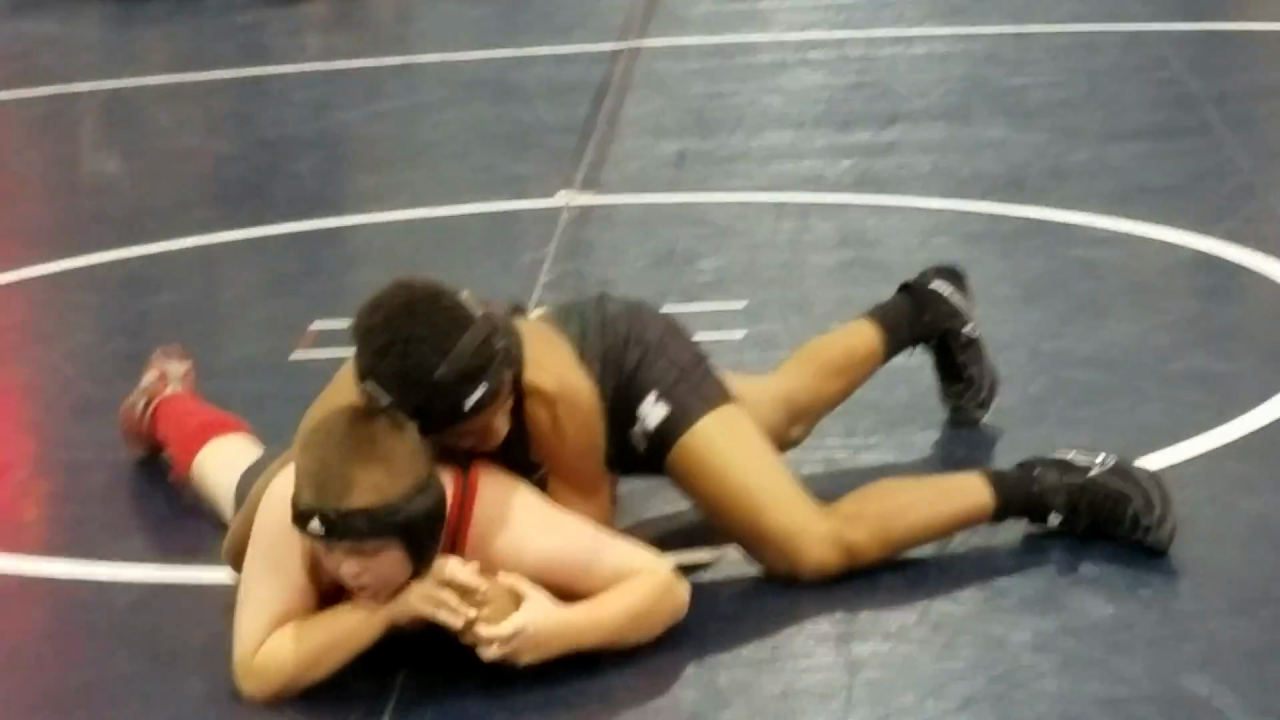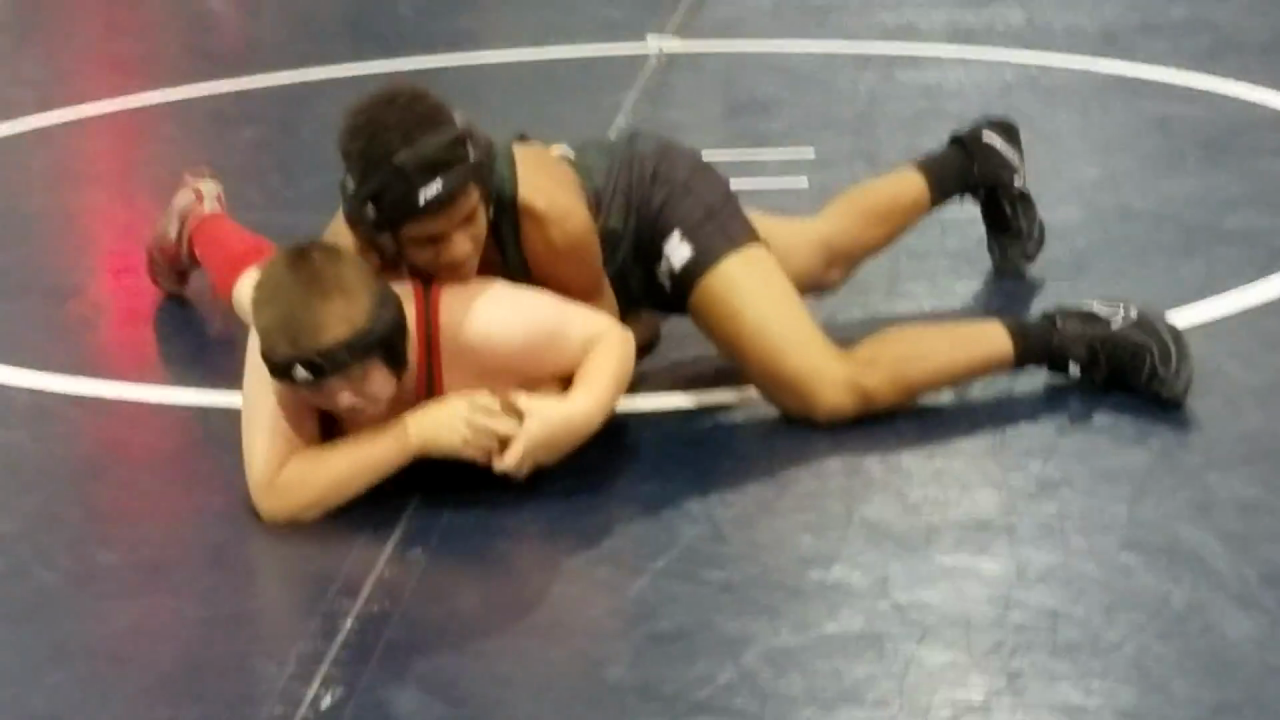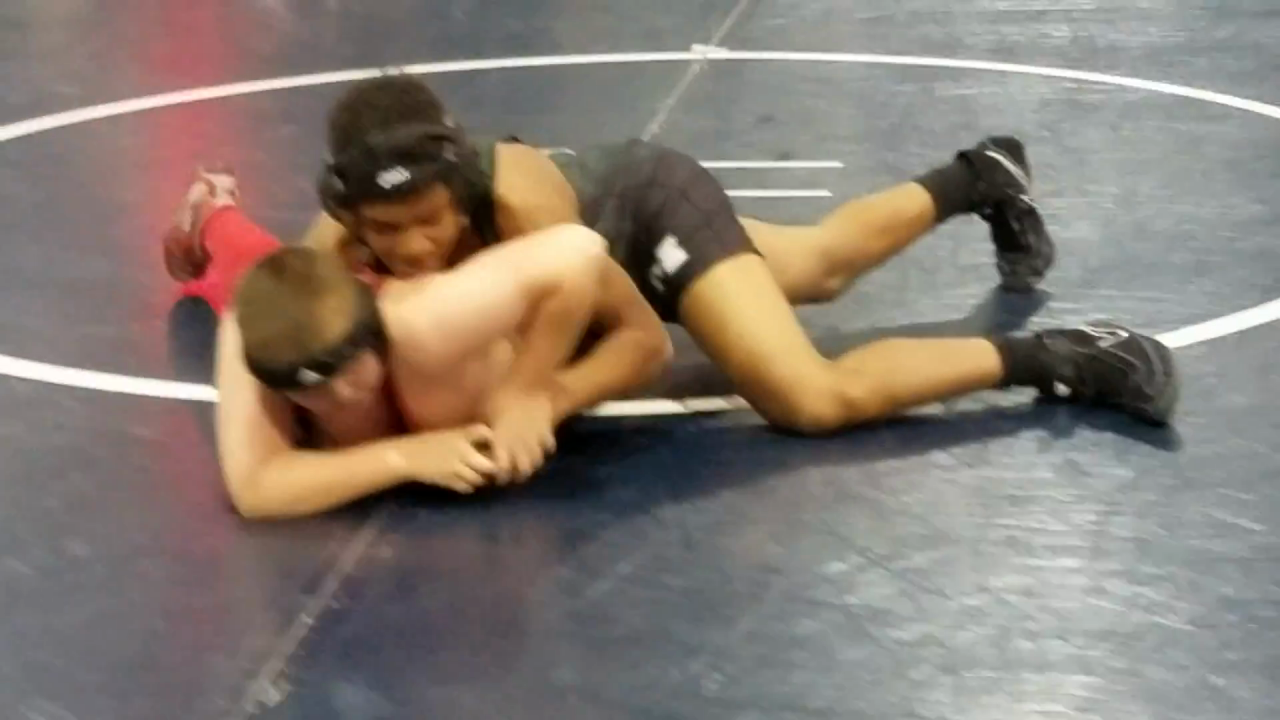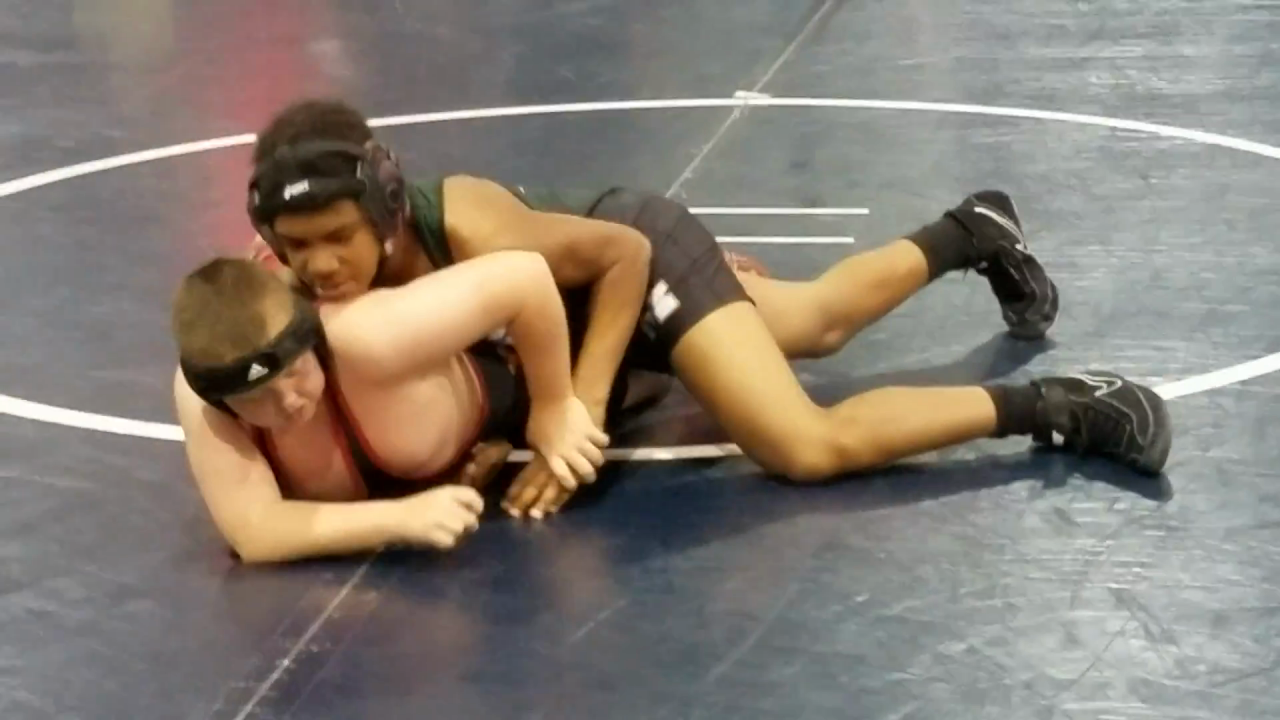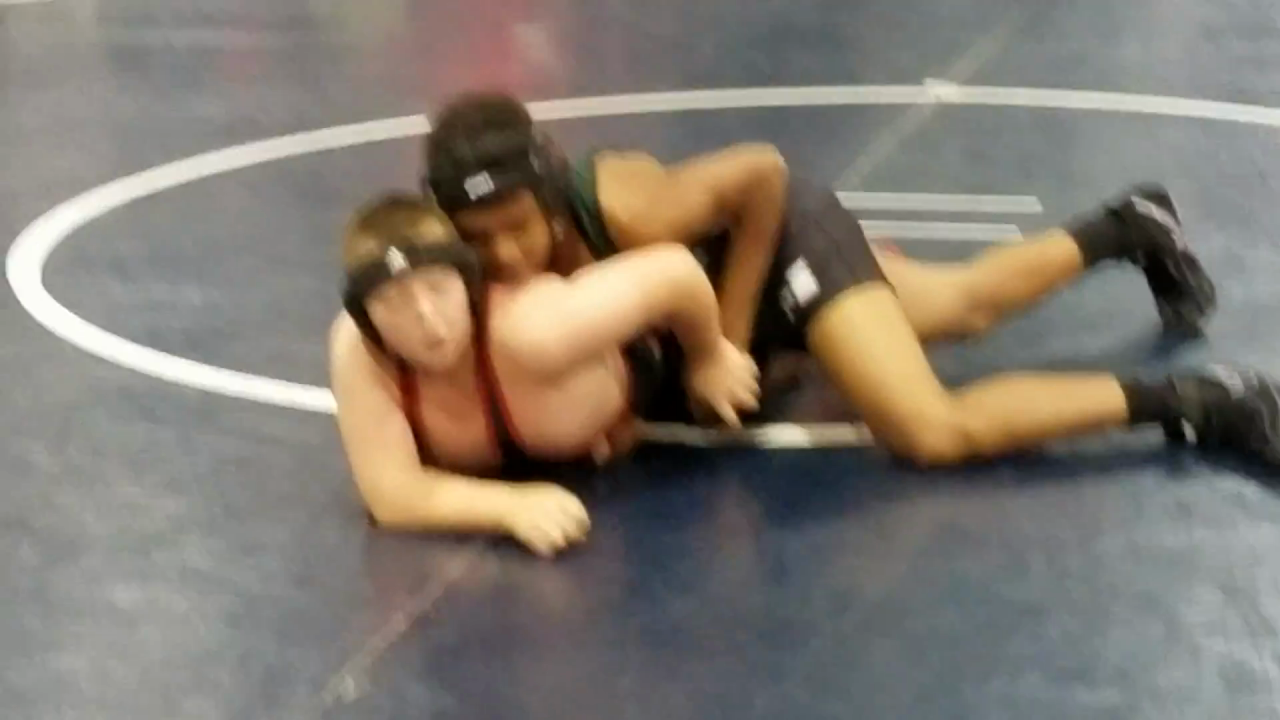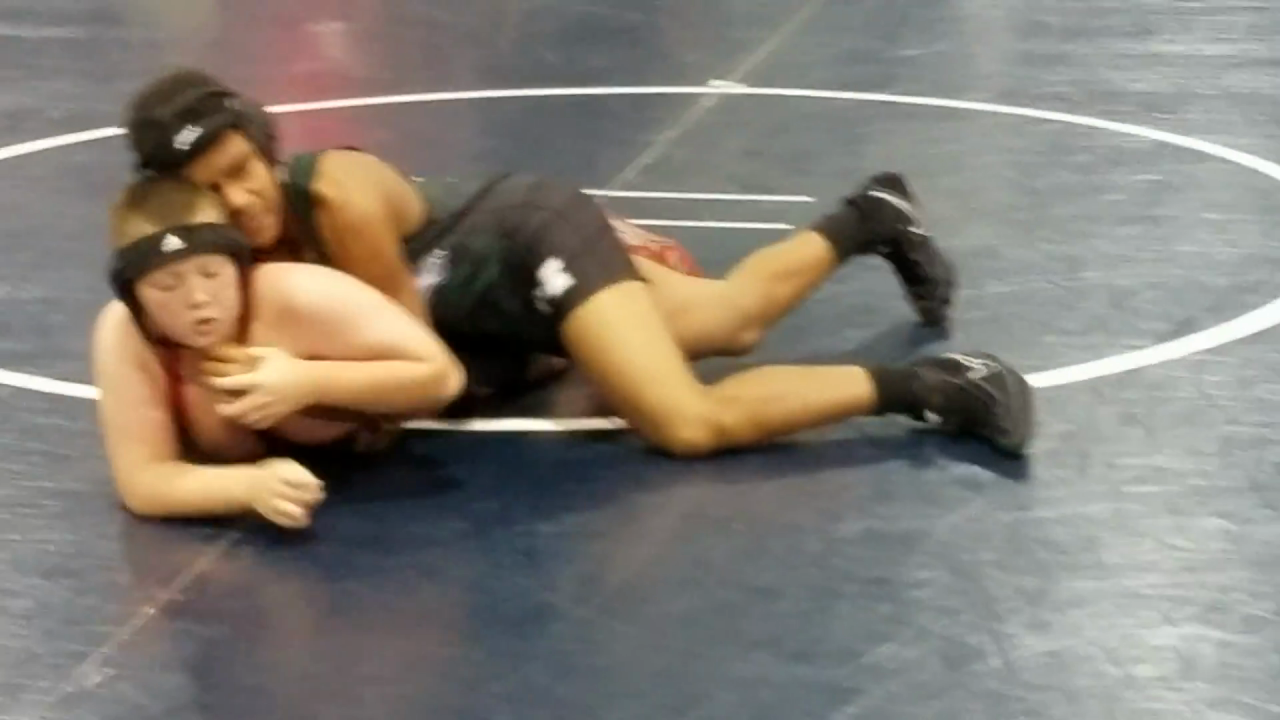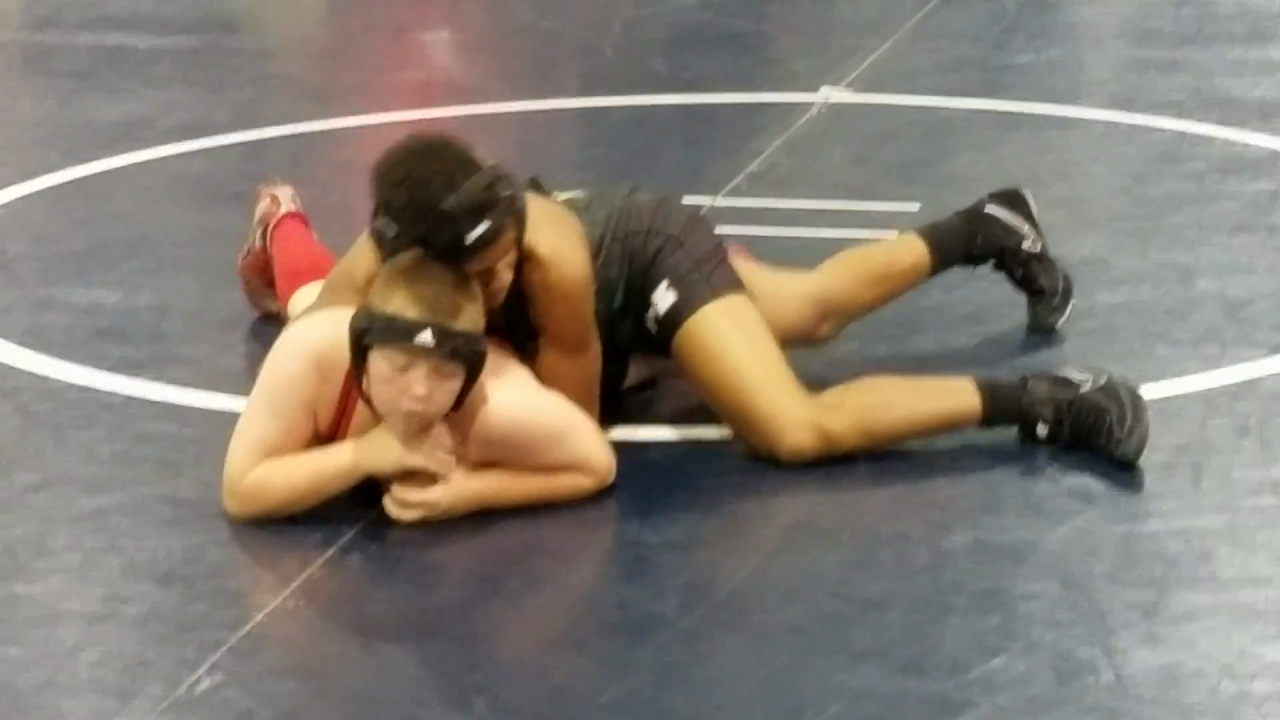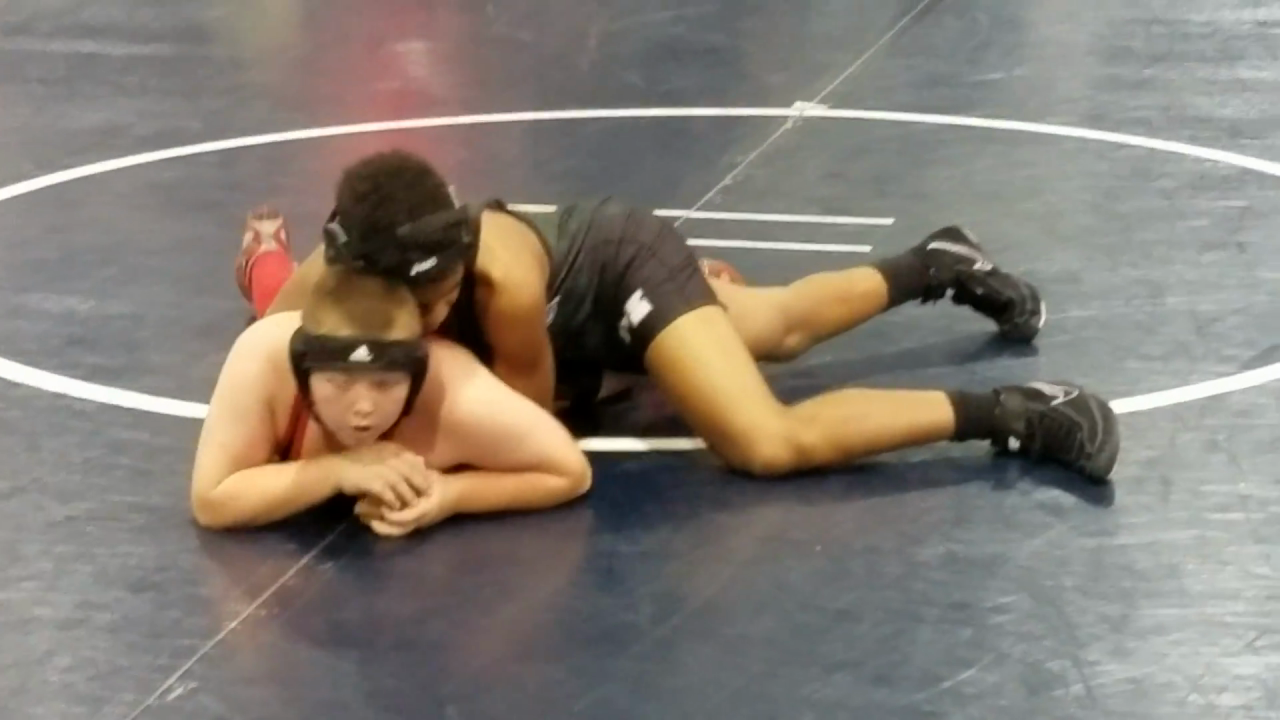
dt=0.5s
person 1, frame 1
left shoulder: (545, 382)
right shoulder: (354, 412)
left elbow: (586, 515)
left hip: (629, 358)
left knee: (814, 548)
right knee: (785, 410)
left ankle: (1039, 489)
right ankle: (924, 309)
person 1, frame 2
left shoulder: (539, 206)
right shoulder: (358, 238)
left elbow: (605, 328)
left hip: (657, 197)
right hip: (614, 220)
left knee: (832, 390)
right knee: (824, 257)
left ankle: (1060, 340)
right ankle: (974, 160)
person 1, frame 3
left shoulder: (520, 203)
right shoulder: (343, 239)
left hip: (653, 206)
right hip: (604, 224)
left knee: (819, 400)
right knee: (828, 263)
left ankle: (1054, 359)
right ankle: (978, 179)
person 1, frame 4
left shoulder: (471, 232)
right shoulder: (319, 266)
left elbow: (624, 250)
left wrist: (578, 417)
left hip: (647, 257)
right hip: (586, 291)
left knee: (809, 448)
right knee: (822, 321)
left ankle: (1051, 406)
right ankle: (967, 231)
person 1, frame 5
left shoulder: (625, 212)
right shoulder: (490, 235)
left elbow: (764, 171)
left wrist: (729, 337)
left hip: (788, 238)
right hip: (739, 259)
left knee: (936, 433)
right knee: (974, 301)
left ankle: (1180, 401)
right ankle: (1126, 228)
person 1, frame 6
left shoulder: (338, 198)
right shoulder: (231, 241)
left hip: (538, 241)
right hip: (501, 292)
left knee: (692, 424)
right knee: (737, 316)
left ankle: (926, 386)
right ankle: (868, 217)
person 1, frame 7
left shoulder: (549, 253)
right shoulder: (373, 270)
left elbow: (574, 407)
left hip: (652, 250)
right hip: (624, 266)
left knee: (797, 431)
right knee: (819, 303)
left ankle: (1039, 401)
right ankle: (981, 231)
person 1, frame 8
left shoulder: (501, 273)
right shoulder: (336, 271)
left hip: (626, 265)
right hip: (586, 283)
left knee: (770, 444)
right knee: (786, 328)
left ankle: (1011, 415)
right ankle: (937, 264)
person 2, frame 1
left shoulder: (494, 524)
right shoulder: (294, 510)
left elbow: (666, 587)
right elbow: (256, 673)
left wrist: (564, 628)
right wrist: (390, 607)
right hip: (319, 492)
right knee: (241, 465)
right ankle: (165, 399)
person 2, frame 2
left shoulder: (473, 325)
right shoulder: (285, 344)
left elbow: (612, 338)
right elbow: (275, 496)
left wrist: (576, 415)
right wrist: (415, 434)
right knee: (253, 275)
right ankle: (199, 220)
person 2, frame 3
left shoulder: (424, 328)
right shoulder: (258, 343)
left elbow: (578, 251)
right elbow: (254, 491)
left wrist: (526, 391)
right wrist: (406, 457)
right ankle: (214, 215)
person 2, frame 4
left shoulder: (365, 340)
right shoulder: (201, 398)
left elbow: (525, 274)
right elbow: (253, 533)
left wrist: (554, 407)
right wrist: (400, 517)
person 2, frame 5
left shoulder: (530, 331)
right shoulder: (357, 350)
left elbow: (676, 272)
right elbow: (390, 496)
left wrist: (709, 359)
right wrist: (513, 507)
person 2, frame 6
left shoulder: (292, 296)
right shoulder: (122, 333)
left elbow: (442, 377)
right elbow: (142, 484)
left wrist: (306, 383)
right wrist: (253, 486)
person 2, frame 7
left shoulder: (494, 406)
right shoulder: (318, 353)
left elbow: (598, 468)
right elbow: (239, 493)
left wrist: (475, 491)
right wrist: (365, 461)
person 2, frame 8
left shoulder: (457, 397)
right shoulder: (263, 357)
left elbow: (572, 474)
right elbow: (210, 501)
left wrist: (449, 494)
right wrist: (338, 472)
